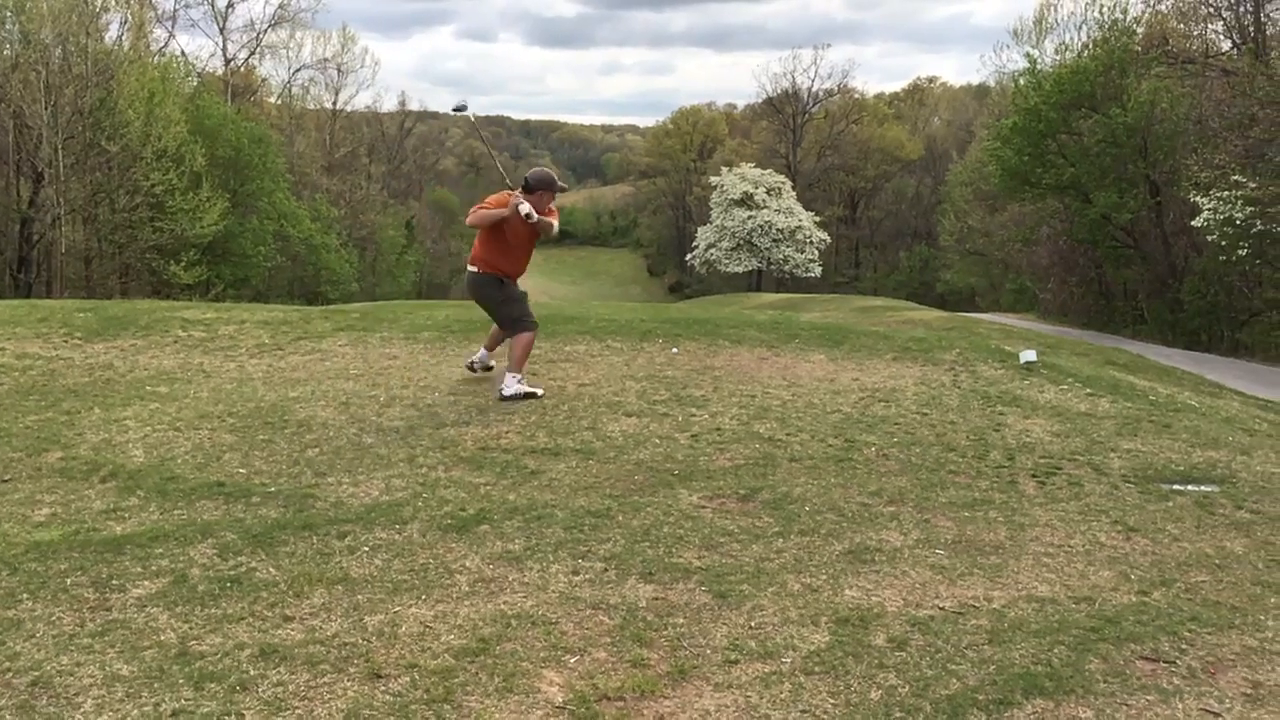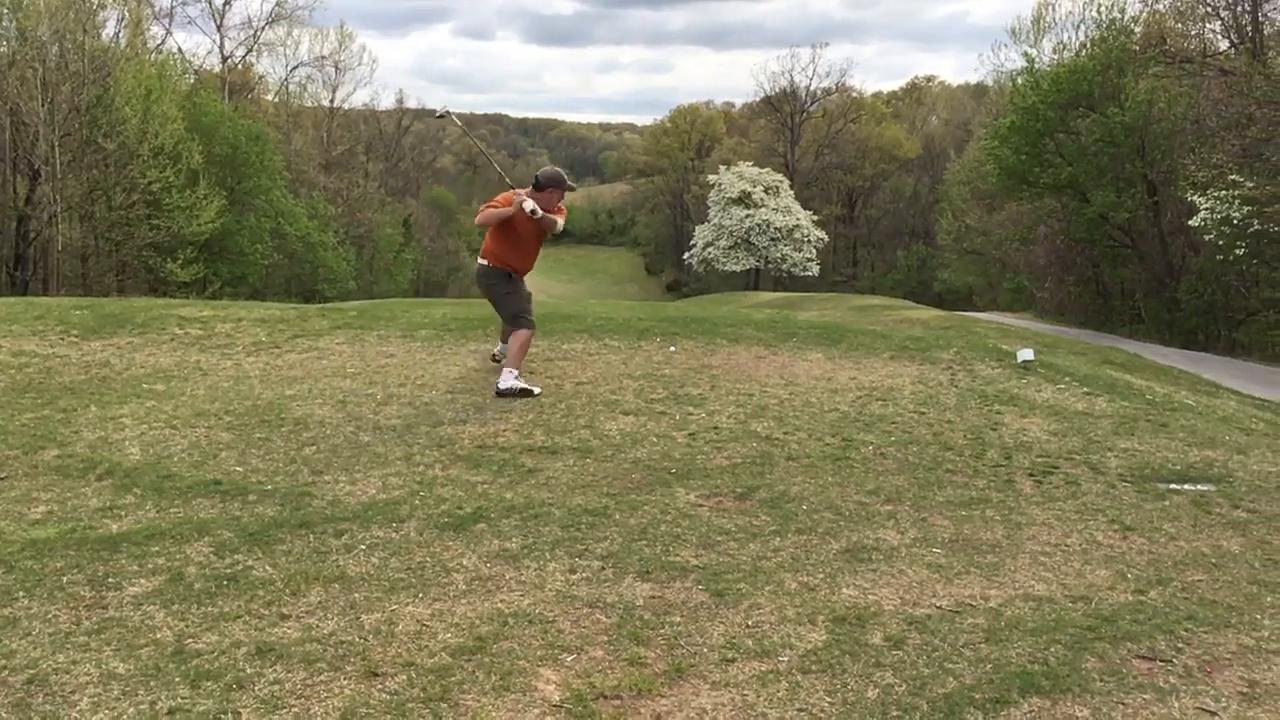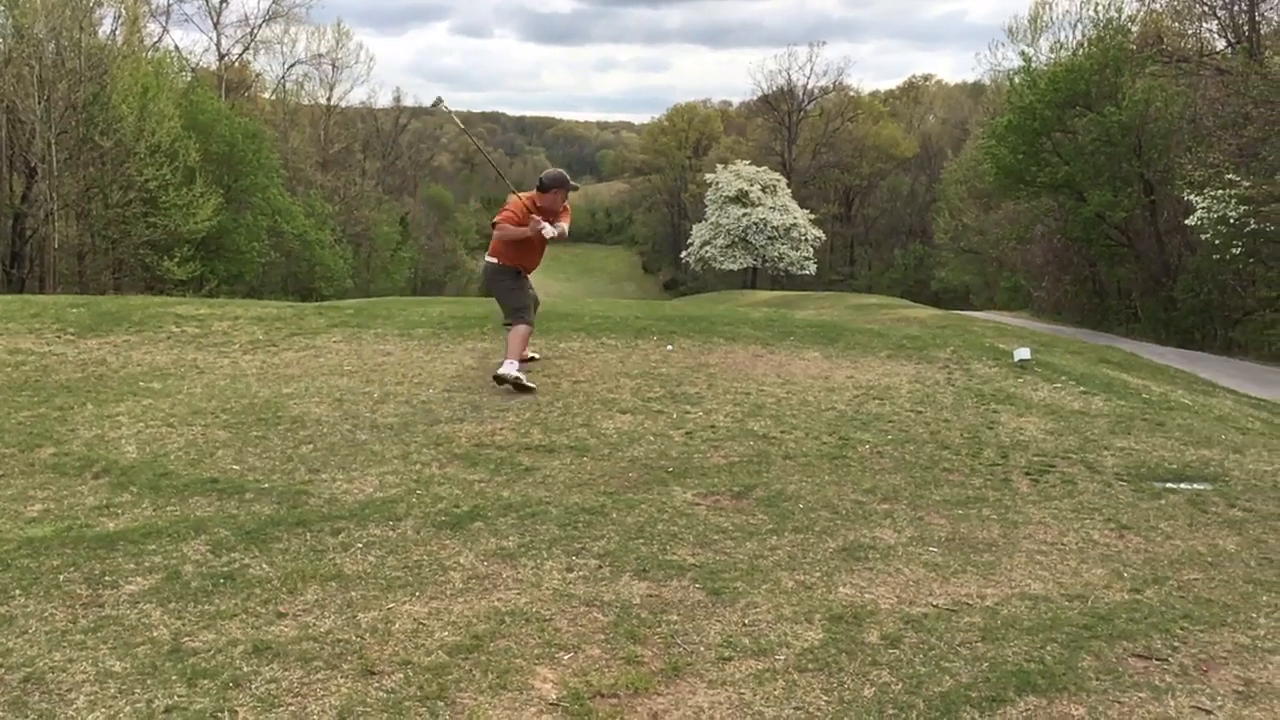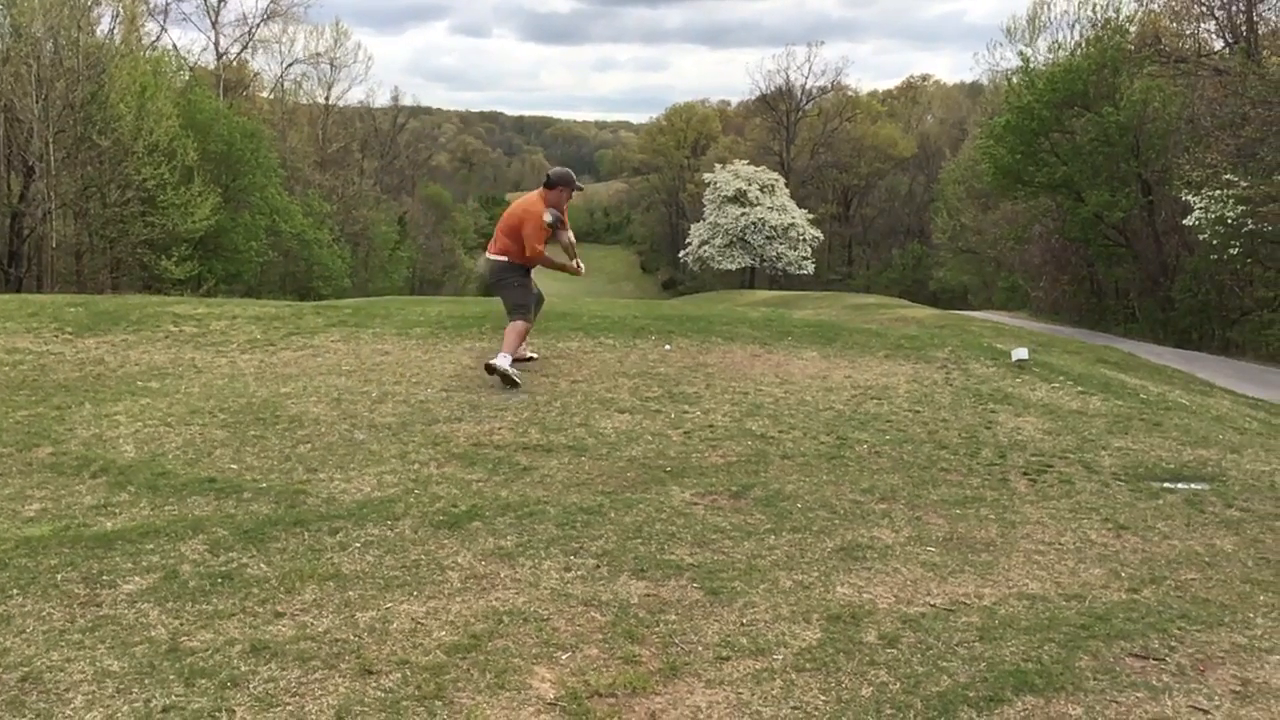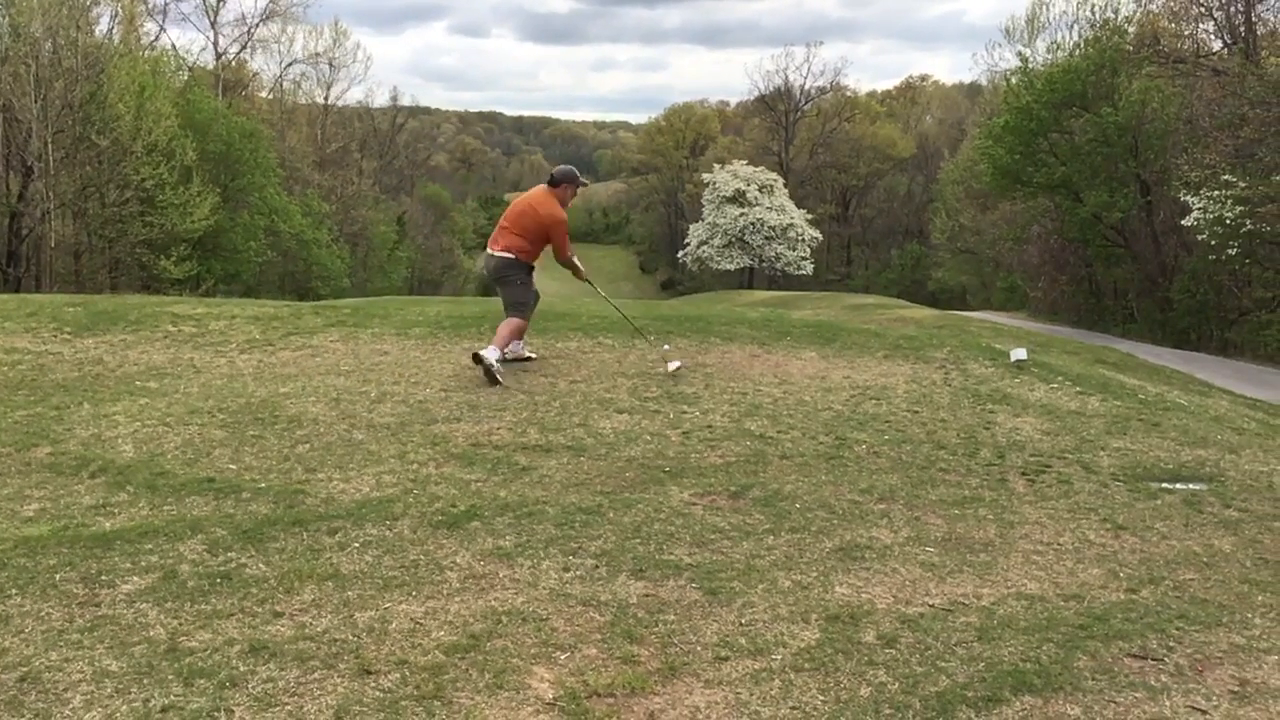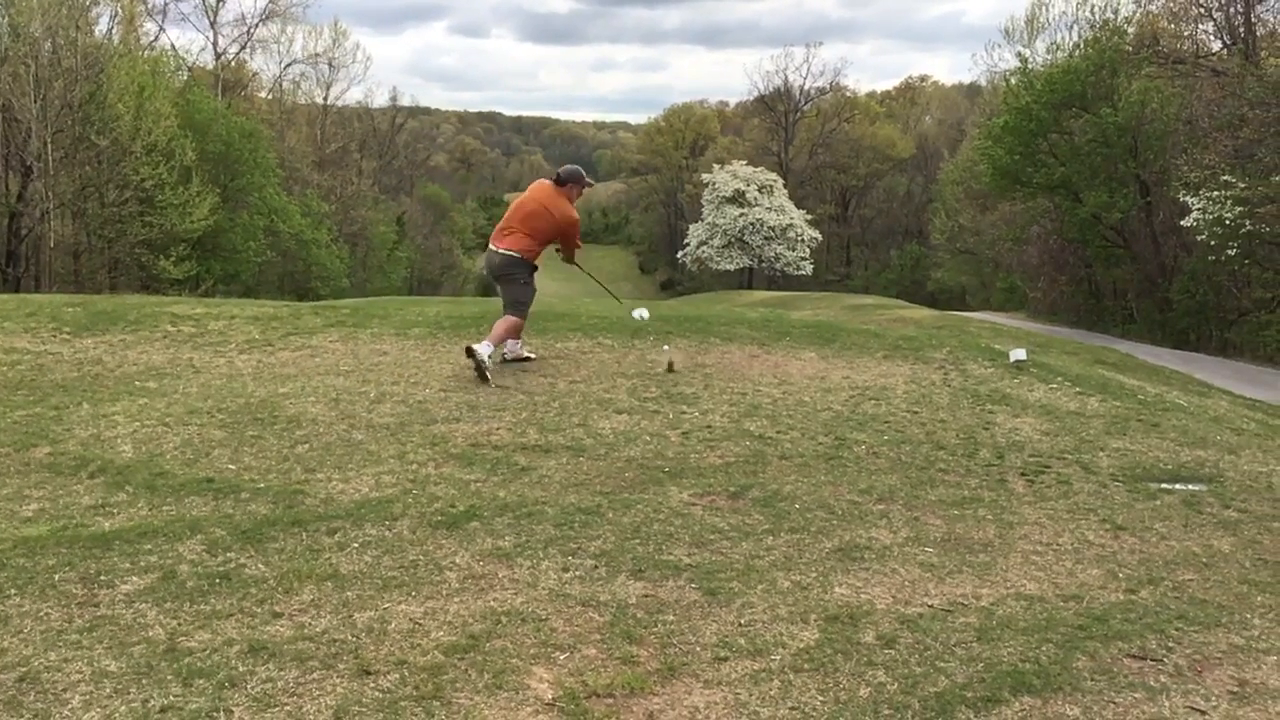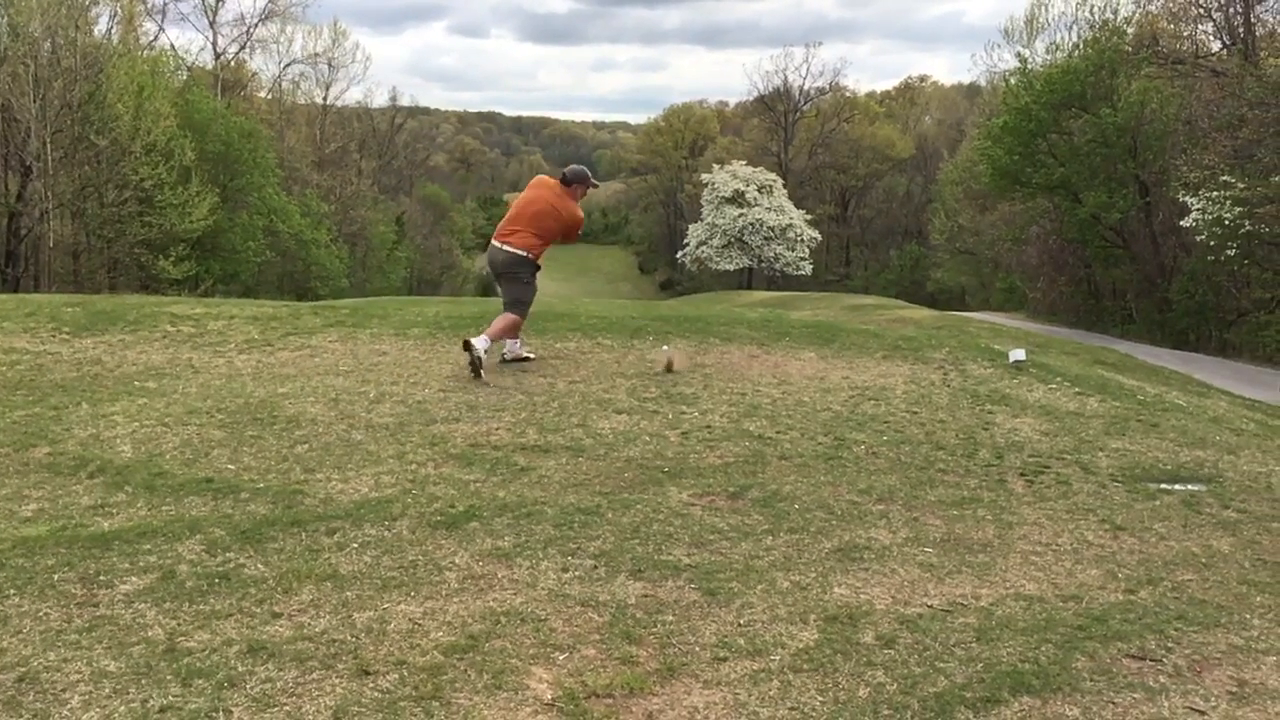
dt=0.1s
person 1, frame 1
left shoulder: (545, 210)
right shoulder: (500, 201)
left elbow: (550, 229)
right elbow: (472, 221)
left wrist: (533, 216)
right wrist: (508, 213)
left hip: (500, 277)
right hip: (486, 278)
left knee: (512, 321)
right knee: (525, 327)
left ankle: (481, 357)
right ankle: (511, 385)
person 1, frame 2
left shoulder: (556, 208)
right shoulder: (510, 200)
left elbow: (556, 224)
right elbow: (481, 220)
left wrist: (538, 214)
right wrist: (512, 210)
left hip: (509, 273)
right hip: (494, 272)
left knee: (521, 310)
right knee: (523, 324)
left ankle: (504, 351)
right ankle: (509, 380)
person 1, frame 3
left shoulder: (561, 209)
right shoulder: (520, 205)
left elbow: (563, 230)
right elbow: (499, 232)
left wrist: (552, 229)
right wrist: (528, 231)
left hip: (514, 270)
right hip: (502, 270)
left knee: (529, 304)
right knee: (523, 318)
left ankle: (517, 352)
right ankle: (510, 369)
person 1, frame 4
left shoulder: (551, 205)
right shoulder: (536, 213)
left elbow: (564, 230)
right elbow: (535, 254)
left wrist: (570, 247)
right wrist: (567, 267)
left hip: (499, 262)
right hip: (508, 267)
left knee: (532, 301)
right knee: (522, 315)
left ankle: (516, 350)
right ankle: (502, 362)
person 1, frame 5
left shoulder: (541, 191)
right shoulder: (556, 214)
right elbow: (563, 256)
left wrist: (572, 258)
right wrist: (577, 270)
left hip: (496, 257)
right hip: (511, 263)
left knee: (528, 299)
right knee: (518, 313)
left ankle: (514, 348)
right ankle: (491, 354)
person 1, frame 6
left shoulder: (540, 185)
right shoulder: (570, 216)
right elbow: (569, 252)
right wrist: (569, 259)
left hip: (493, 253)
right hip: (514, 261)
left knee: (517, 301)
right knee: (515, 313)
left ankle: (513, 348)
right ankle: (483, 349)
person 1, frame 7
left shoulder: (539, 182)
right shoulder: (574, 215)
right elbow: (567, 239)
left hip: (495, 250)
right hip: (518, 259)
left knee: (518, 299)
right knee: (515, 311)
left ankle: (513, 348)
right ankle: (480, 344)
